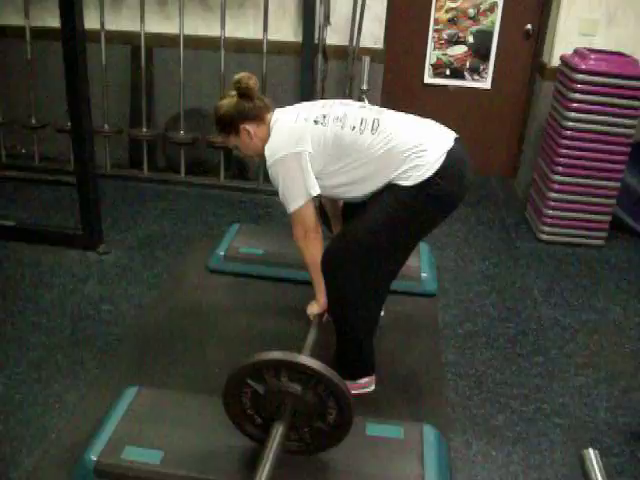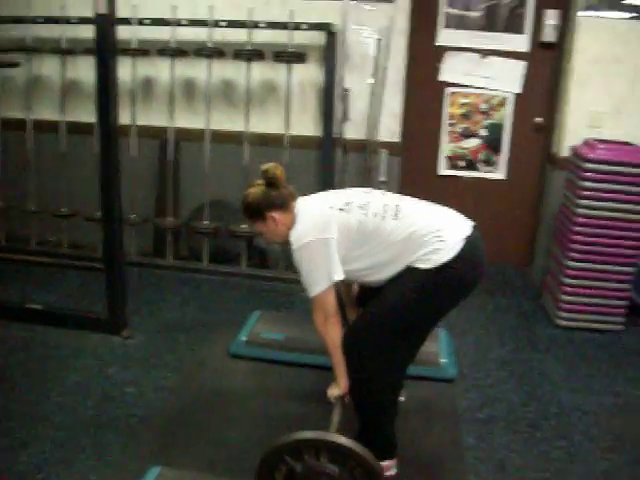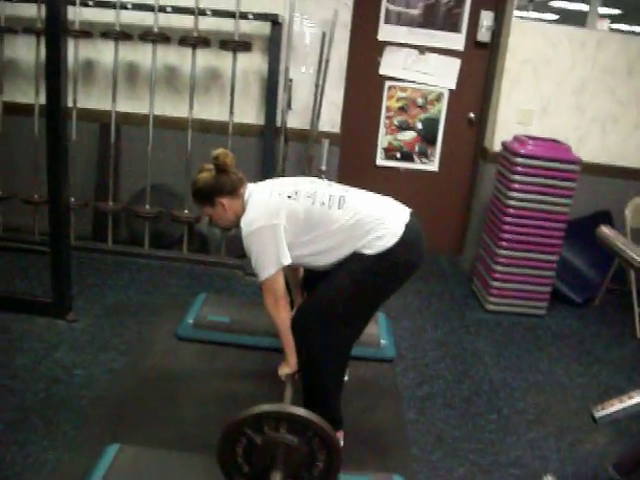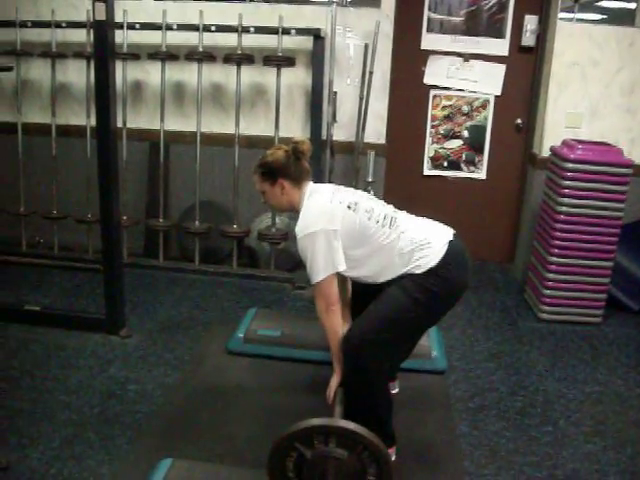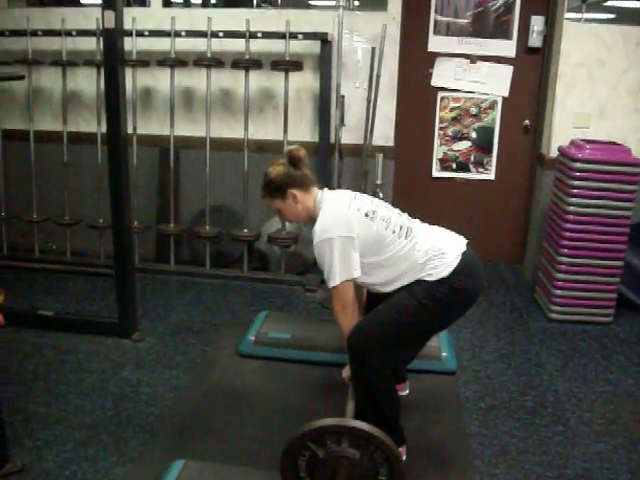
dt=1s
person 1, frame 1
left shoulder: (282, 149)
right shoulder: (295, 119)
left elbow: (307, 232)
right elbow: (331, 174)
left wrist: (321, 297)
right wrist: (340, 233)
left hip: (432, 177)
right hip: (441, 150)
left knee: (344, 261)
right knee: (356, 226)
left ankle: (355, 372)
right ankle: (364, 303)
person 1, frame 2
left shoulder: (307, 236)
right shoulder: (316, 208)
left elbow: (326, 316)
right elbow: (344, 269)
left wrist: (342, 379)
right wrist: (354, 315)
left hip: (449, 262)
right hip: (455, 236)
left knee: (363, 343)
right knee: (371, 308)
left ankle: (379, 454)
right ankle: (386, 386)
person 1, frame 3
left shoulder: (257, 222)
right shoulder: (266, 194)
left elbow: (275, 299)
right elbow: (291, 256)
left wrist: (291, 359)
right wrist: (299, 302)
left hip: (390, 249)
right hip: (394, 225)
left knee: (312, 325)
right knee: (316, 289)
left ankle: (325, 427)
right ankle: (330, 365)
person 1, frame 4
left shoulder: (312, 223)
right shoulder: (324, 196)
left elbow: (328, 304)
right elbow: (340, 277)
left wrist: (339, 366)
right wrist: (346, 326)
left hip: (439, 271)
right hip: (436, 247)
left knee: (361, 346)
right knee: (362, 296)
left ankle: (377, 443)
right ankle: (382, 374)
person 1, frame 5
left shoulder: (329, 228)
right shoulder: (338, 200)
left elbow: (344, 306)
right elbow: (358, 284)
left wrist: (355, 360)
right wrist: (361, 323)
left hip: (450, 280)
right hip: (451, 257)
left knee: (366, 344)
right knee: (374, 306)
left ankle: (387, 441)
right ankle: (393, 377)
